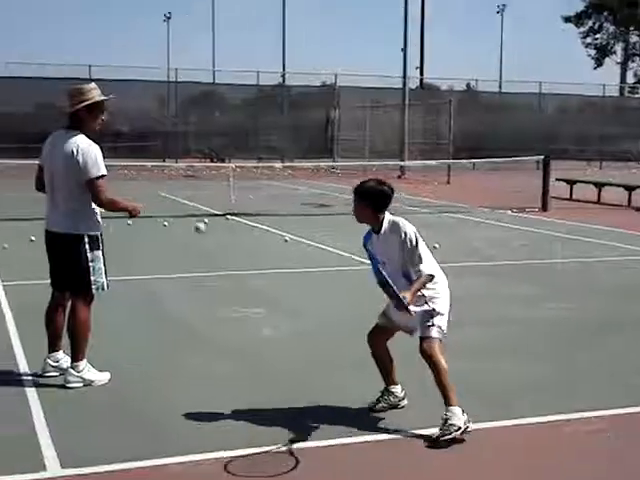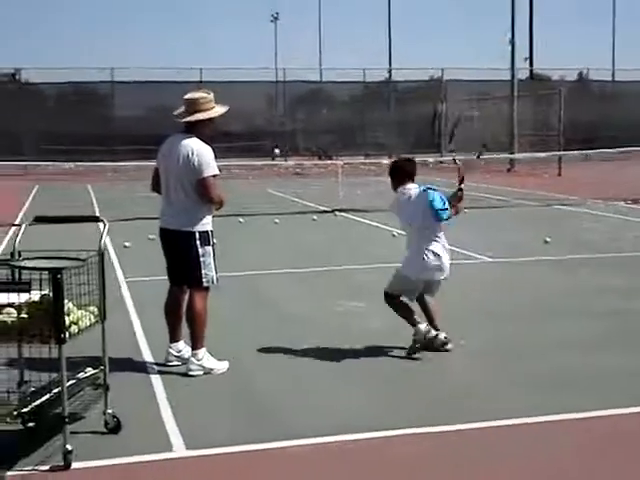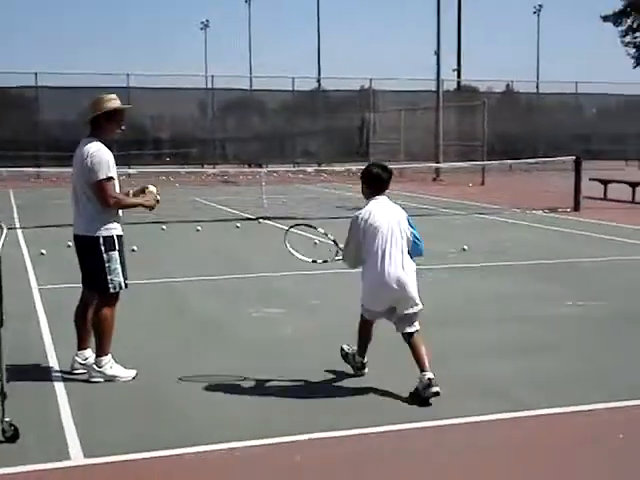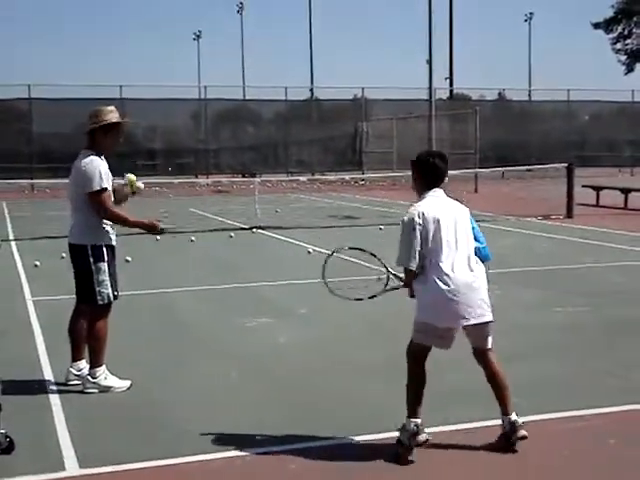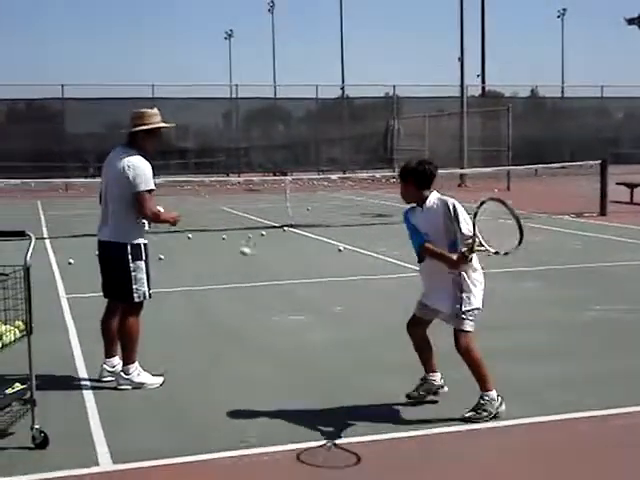
dt=1s
person 1, frame 1
left shoulder: (52, 141)
right shoulder: (86, 148)
left elbow: (41, 183)
right elbow: (102, 199)
right wrist: (130, 207)
left hip: (55, 230)
right hip: (80, 234)
left knee: (60, 295)
right knee: (82, 299)
left ankle: (54, 358)
right ankle: (78, 368)
person 1, frame 2
left shoulder: (167, 145)
right shoulder: (200, 150)
left elbow: (156, 185)
right elbow: (211, 195)
right wrist: (221, 200)
left hip: (169, 227)
right hip: (193, 230)
left knee: (178, 288)
right knee: (199, 290)
left ankle: (176, 347)
right ankle: (198, 356)
person 1, frame 3
left shoulder: (85, 148)
right shoulder: (100, 153)
right elbow: (108, 199)
left wrist: (131, 193)
right wrist: (142, 202)
left hip: (85, 232)
right hip: (101, 235)
left knee: (90, 294)
right knee: (108, 297)
left ankle: (83, 356)
right ankle: (102, 364)
person 1, frame 4
left shoulder: (95, 160)
right shoulder: (93, 165)
left elbow: (112, 198)
right elbow: (106, 211)
left wrist: (125, 191)
right wrist: (143, 225)
left hip: (84, 242)
right hip: (93, 245)
left knee: (84, 307)
right knee: (100, 309)
left ankle: (77, 368)
right ankle: (96, 375)
person 1, frame 5
left shoulder: (113, 157)
right shoulder: (138, 164)
right elbow: (147, 212)
right wrist: (169, 218)
left hip: (107, 240)
right hip: (127, 243)
left knee: (115, 304)
right knee: (132, 307)
left ankle: (111, 364)
right ankle: (129, 371)
person 2, frame 1
left shoulder: (403, 230)
right shoulder: (369, 240)
left elbow: (428, 271)
left wrist: (409, 293)
left hip: (430, 294)
right hip: (403, 296)
left knee: (429, 349)
right knee: (375, 338)
left ankle: (456, 415)
right ankle: (394, 391)
person 2, frame 2
left shoulder: (397, 200)
right shoulder: (426, 192)
left wrist: (450, 202)
right wrist: (453, 204)
left hip: (420, 258)
right hip: (441, 258)
left knee: (391, 296)
right knee: (421, 294)
left ankle: (421, 329)
right ankle: (437, 336)
person 2, frame 3
left shoulder: (362, 216)
right shoulder: (400, 213)
left elbow: (351, 258)
right elbow: (416, 249)
left hip: (376, 281)
right hip: (405, 280)
left knee: (367, 317)
right knee: (411, 332)
left ankle: (359, 360)
right ankle: (427, 378)
person 2, frame 4
left shoulder: (416, 213)
right shoulder: (461, 210)
left elbow: (410, 263)
right elbow: (483, 253)
left wrist: (410, 284)
left hip: (442, 292)
right hip: (475, 288)
left knee: (415, 355)
right knee: (484, 354)
left ankle: (413, 425)
right ankle: (510, 422)
person 2, frame 5
left shoulder: (448, 205)
right shoulder: (410, 215)
left elbow: (471, 239)
right elbow: (422, 246)
left wrist: (463, 257)
right wrist: (447, 258)
left hip: (463, 282)
right hip: (436, 283)
left knee: (463, 343)
right knee: (415, 327)
left ankle: (491, 398)
right ankle: (433, 379)
